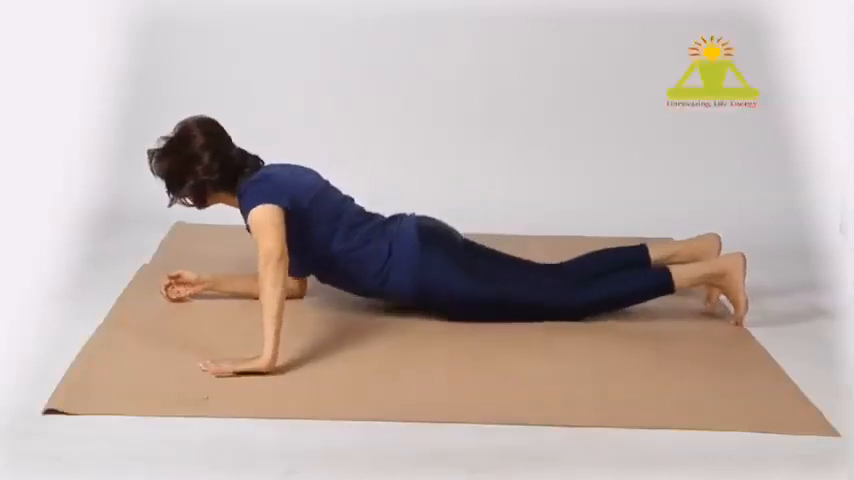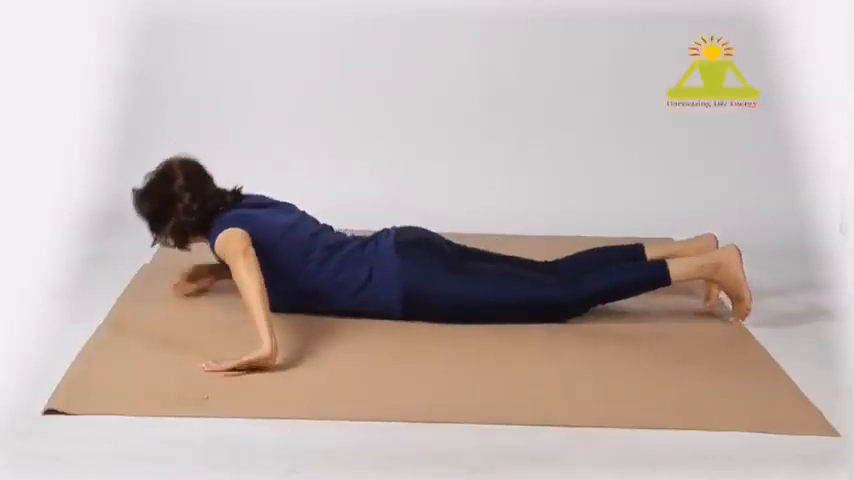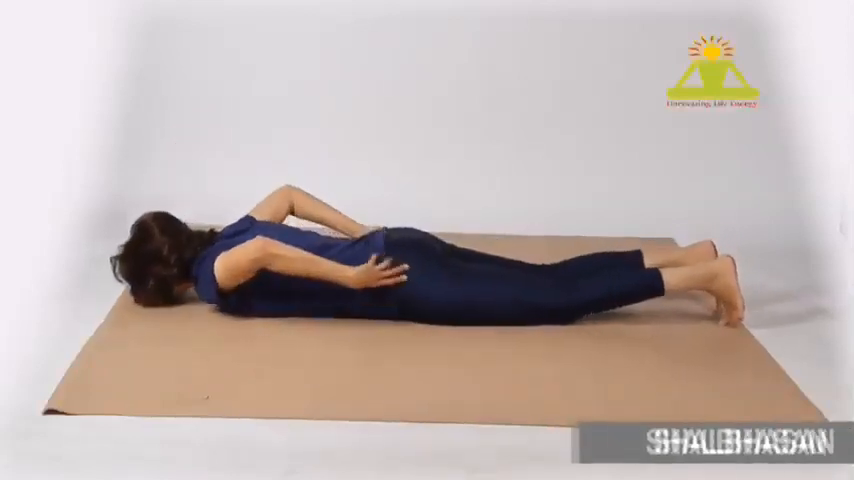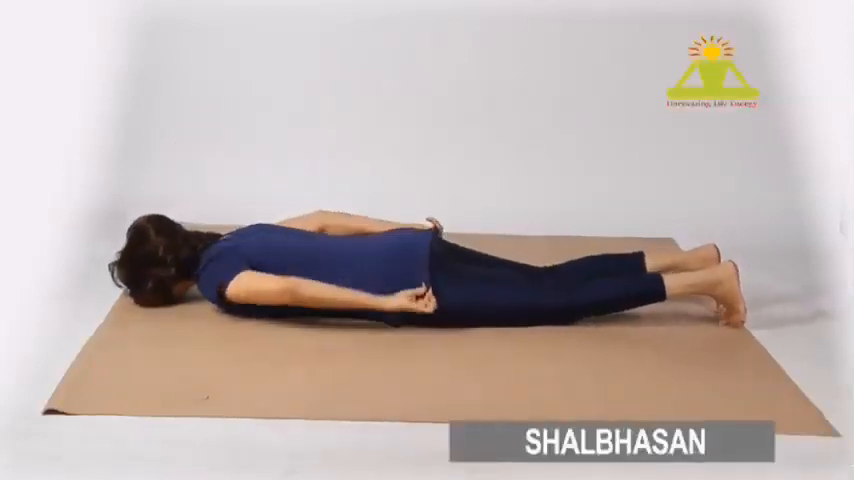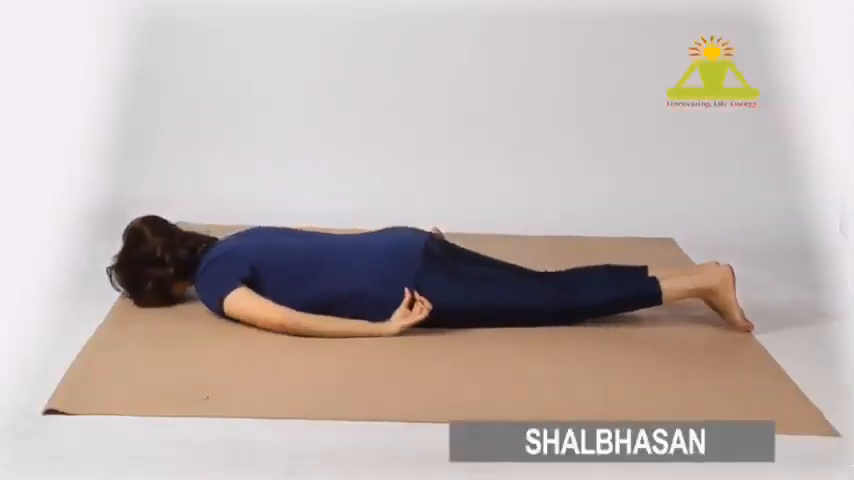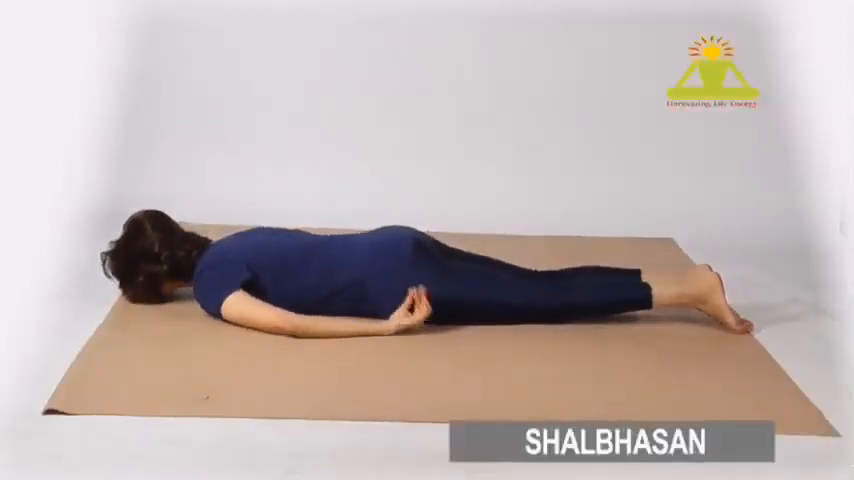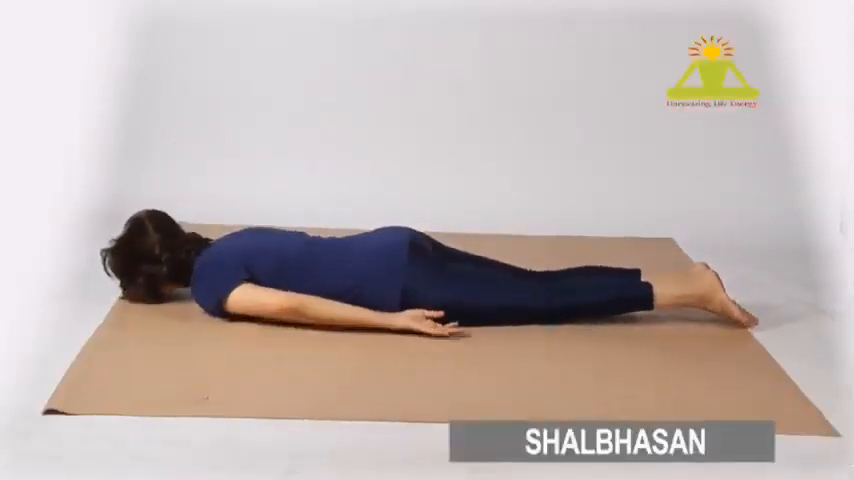
dt=0.7s
person 1, frame 1
left shoulder: (257, 196)
right shoulder: (275, 176)
left elbow: (273, 260)
right elbow: (293, 280)
left wrist: (267, 356)
right wrist: (208, 284)
left hip: (423, 274)
right hip: (419, 243)
left knee: (570, 299)
right knee: (562, 279)
left ankle: (714, 270)
right ankle: (691, 247)
person 1, frame 2
left shoulder: (223, 233)
right shoulder: (249, 204)
left elbow: (245, 261)
left wrist: (266, 347)
right wrist: (212, 274)
left hip: (408, 285)
right hip: (406, 249)
left knee: (560, 295)
right knee: (552, 276)
left ankle: (710, 264)
right ankle: (688, 246)
person 1, frame 3
left shoulder: (214, 276)
right shoulder: (228, 236)
left elbow: (262, 252)
right elbow: (287, 194)
left wrist: (351, 277)
left hip: (403, 285)
right hip: (400, 248)
left knee: (555, 300)
right knee: (550, 280)
left ankle: (708, 276)
right ankle: (691, 255)
person 1, frame 4
left shoulder: (215, 277)
right shoulder: (234, 240)
left elbow: (290, 289)
right elbow: (321, 221)
left wrist: (387, 304)
right wrist: (403, 231)
left hip: (400, 280)
right hip: (412, 256)
left knee: (558, 303)
right knee: (551, 282)
left ankle: (709, 282)
right ankle: (692, 258)
person 1, frame 5
left shoulder: (212, 281)
right shoulder: (235, 244)
left elbow: (289, 321)
left wrist: (386, 327)
left hip: (403, 284)
right hip: (406, 247)
left knee: (556, 303)
right knee: (548, 286)
left ankle: (704, 282)
right ankle: (690, 275)
person 1, frame 6
left shoulder: (209, 284)
right shoulder: (227, 247)
left elbow: (289, 324)
left wrist: (386, 327)
left hip: (393, 278)
right hip: (398, 248)
left knee: (546, 300)
right knee: (541, 285)
left ankle: (689, 292)
right ankle: (678, 279)
person 1, frame 7
left shoulder: (208, 285)
right shoulder: (226, 244)
left elbow: (292, 306)
left wrist: (391, 321)
left hip: (398, 284)
right hip: (398, 248)
left knee: (545, 301)
right knee: (541, 286)
left ankle: (691, 291)
right ankle: (674, 279)
